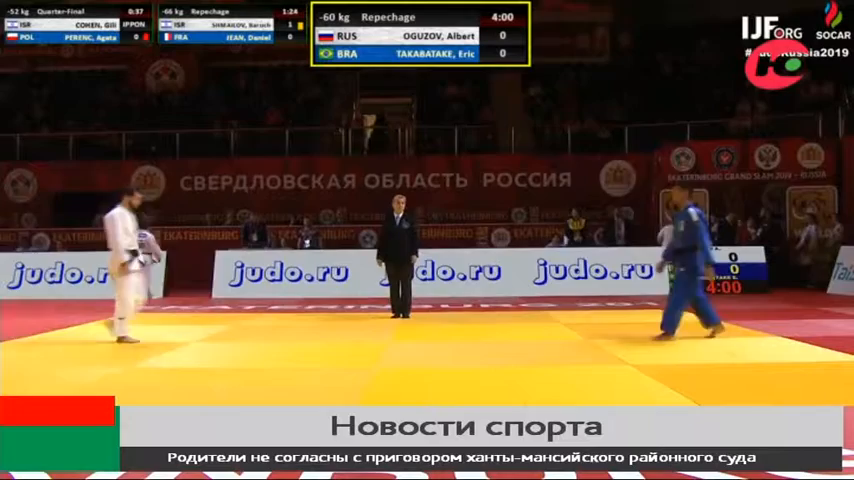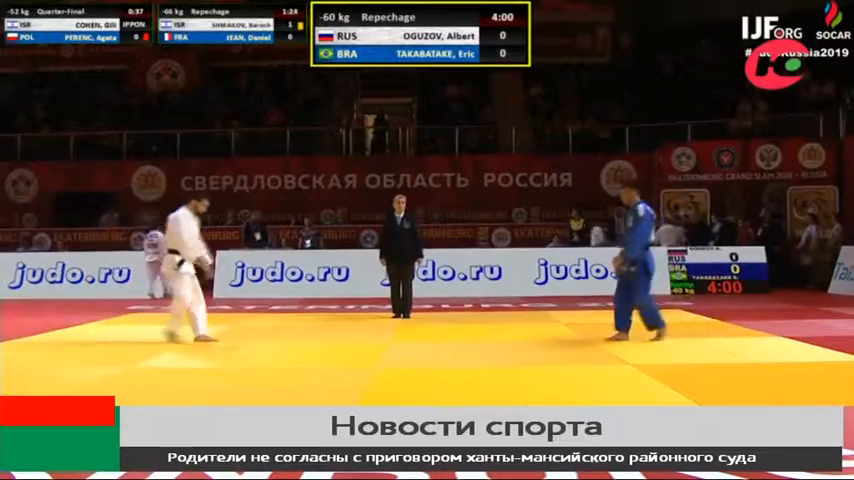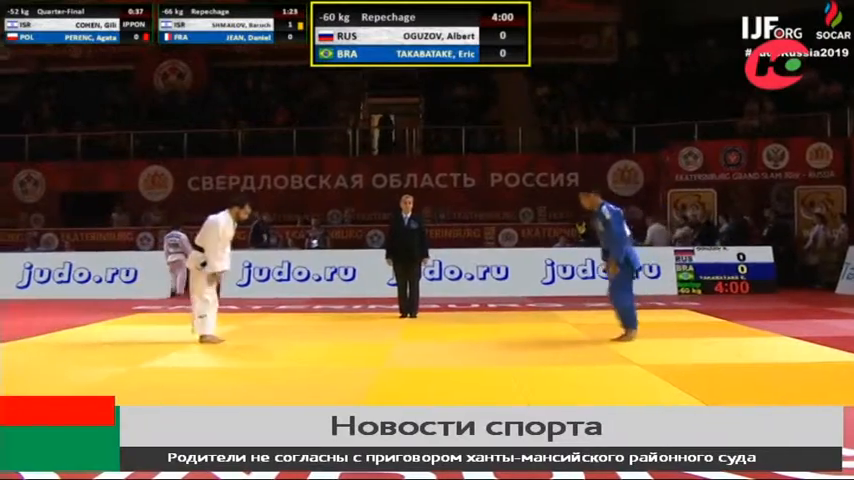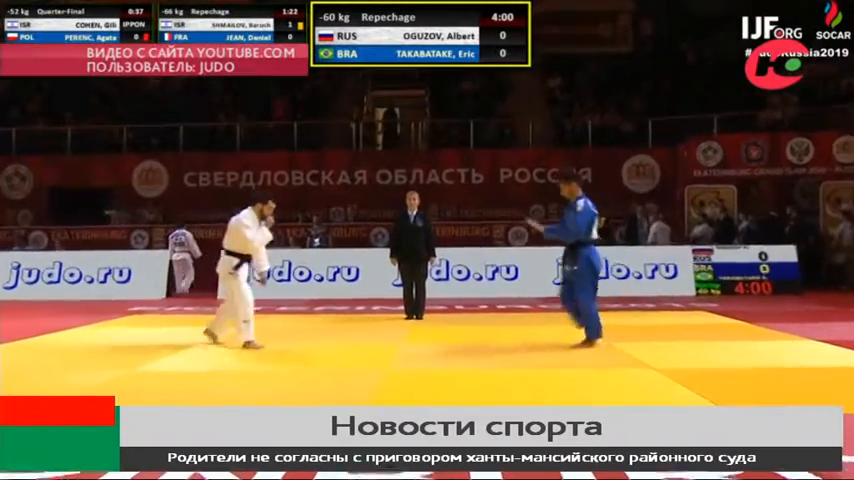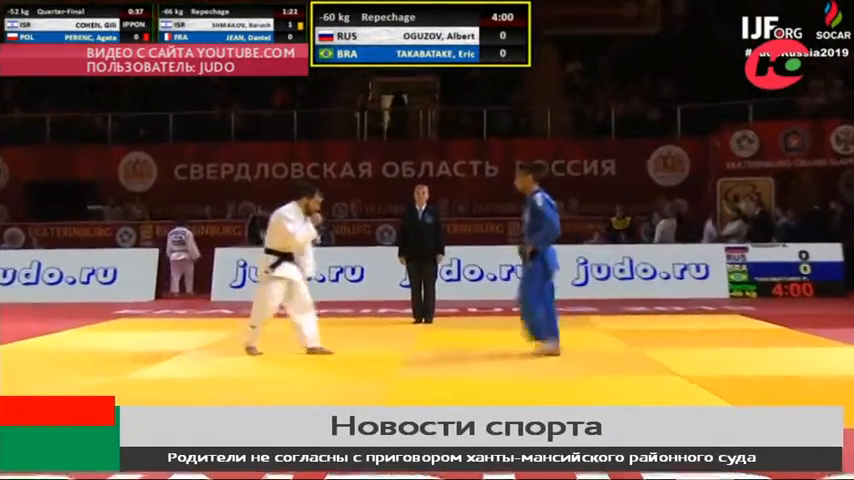
dt=0.5s
person 1, frame 1
left shoulder: (693, 214)
right shoulder: (681, 214)
left elbow: (703, 241)
left wrist: (708, 265)
right wrist: (665, 259)
left hip: (689, 261)
right hip: (682, 260)
left knee: (676, 297)
right knee: (695, 296)
left ankle: (668, 331)
right ankle: (716, 324)
person 1, frame 2
left shoulder: (642, 211)
right shoulder: (633, 211)
left elbow: (639, 237)
left wrist: (623, 256)
right wrist: (623, 258)
left hip: (640, 261)
right hip: (631, 261)
left knee: (641, 298)
right knee: (622, 296)
left ankle: (660, 327)
right ankle: (623, 332)
person 1, frame 3
left shoulder: (609, 212)
right shoulder: (600, 213)
left elbow: (619, 240)
left wrist: (614, 261)
right wrist: (609, 260)
left hip: (623, 257)
right hip: (616, 259)
left knee: (619, 295)
right knee: (622, 295)
left ankle: (631, 328)
right ankle: (630, 329)
person 1, frame 4
left shoulder: (584, 206)
right shoulder: (574, 205)
left elbow: (573, 231)
right elbow: (566, 228)
left wrist: (545, 230)
right wrist: (540, 227)
left hip: (584, 257)
right hip: (575, 256)
left knee: (585, 297)
right knee: (567, 296)
left ankle: (592, 337)
right ankle: (593, 331)
person 1, frame 5
left shoulder: (540, 200)
right shoulder: (533, 199)
left elbow: (552, 228)
left wrist: (532, 244)
right wrist: (528, 245)
left hip: (540, 258)
right hip: (538, 257)
left knee: (530, 300)
right knee: (543, 302)
left ankle: (546, 340)
right ankle: (550, 342)
person 2, frame 1
left shoulder: (129, 215)
right shoulder: (116, 215)
right elbow: (117, 240)
right wrist: (123, 261)
left hip: (131, 262)
right hip: (121, 263)
left knee: (137, 297)
right knee: (126, 299)
left ankle: (115, 323)
person 2, frame 2
left shoulder: (193, 219)
right shoulder: (178, 217)
left elbow: (197, 242)
right elbow: (182, 240)
left wrist: (207, 262)
right wrist: (197, 258)
left hip: (186, 263)
right hip: (177, 263)
left knee: (197, 299)
right knee: (184, 297)
person 2, frame 3
left shoulder: (231, 222)
right shoulder: (218, 221)
left elbow: (225, 247)
right elbow: (212, 248)
left wrist: (219, 269)
right wrist: (214, 270)
left hip: (209, 263)
right hip: (201, 261)
left knee: (211, 299)
right knee: (203, 298)
person 2, frame 4
left shoulder: (257, 220)
right shoulder: (242, 220)
left elbow: (259, 247)
right elbow: (253, 244)
left wrist: (262, 270)
right wrist: (266, 228)
left hip: (241, 265)
right hip: (232, 265)
left knee: (233, 301)
right knee: (245, 301)
left ankle: (213, 330)
person 2, frame 5
left shoulder: (303, 217)
right shoulder: (284, 214)
left elbow: (305, 247)
right elbow: (296, 240)
left wrist: (307, 274)
right wrist: (311, 225)
left hip: (291, 266)
right hip: (274, 266)
left knee: (305, 305)
right knee: (265, 307)
left ankle: (313, 345)
right ankle: (251, 343)
person 3, frame 1
left shoulder: (409, 220)
right shoulder: (387, 220)
left elbow: (415, 237)
right elbow: (382, 239)
left wrist: (414, 253)
right wrist: (380, 256)
left hip: (406, 257)
right hip: (391, 258)
left knee: (406, 285)
right knee: (393, 285)
left ankle: (405, 311)
right ankle: (396, 311)
person 3, frame 2
left shoulder: (410, 220)
right shoulder: (388, 220)
left elbow: (416, 238)
right elbow: (383, 239)
left wrist: (419, 255)
right wrist: (382, 255)
left hip: (407, 257)
right hip: (392, 257)
left knee: (407, 285)
right knee: (394, 285)
left ankle: (406, 311)
right ankle: (397, 311)
person 3, frame 3
left shoulder: (417, 220)
right shoulder: (395, 220)
left elbow: (423, 238)
right elbow: (390, 238)
left wrist: (425, 255)
right wrist: (389, 255)
left hip: (414, 257)
right hip: (399, 257)
left knee: (414, 285)
right knee: (401, 285)
left ankle: (413, 311)
right ankle: (403, 311)
person 3, frame 4
left shoulder: (423, 217)
right shoulder: (401, 218)
left elbow: (430, 236)
right elbow: (395, 237)
left wrist: (431, 254)
right wrist: (393, 254)
left hip: (420, 256)
right hip: (404, 256)
left knee: (420, 285)
right knee: (407, 285)
left ankle: (419, 312)
right ankle: (409, 312)
person 3, frame 5
left shoulder: (433, 212)
right shoulder: (408, 213)
left elbow: (439, 233)
right elbow: (403, 234)
left wrist: (440, 251)
right wrist: (401, 253)
left hip: (429, 255)
right hip: (412, 255)
left knee: (429, 286)
right knee: (415, 287)
left ankle: (428, 316)
right ankle: (418, 316)
